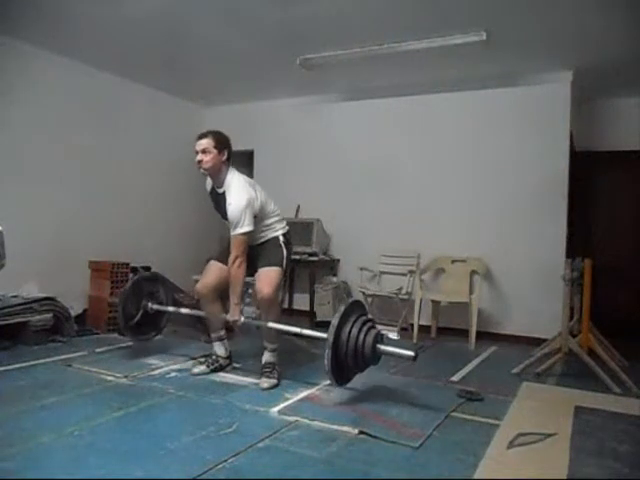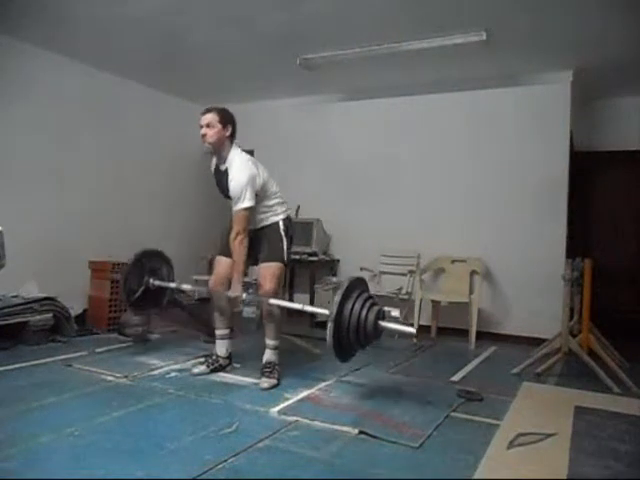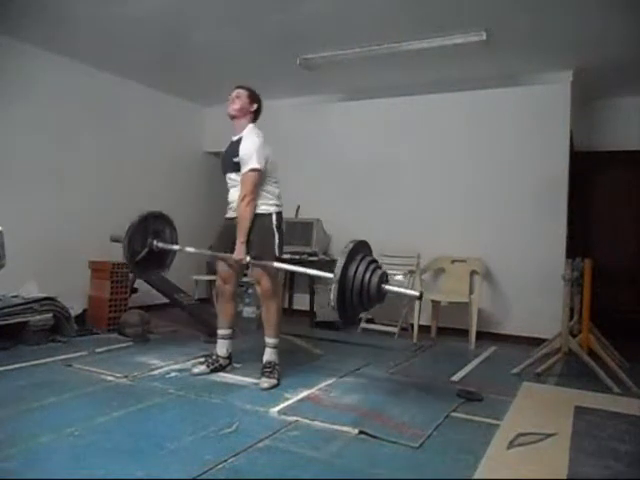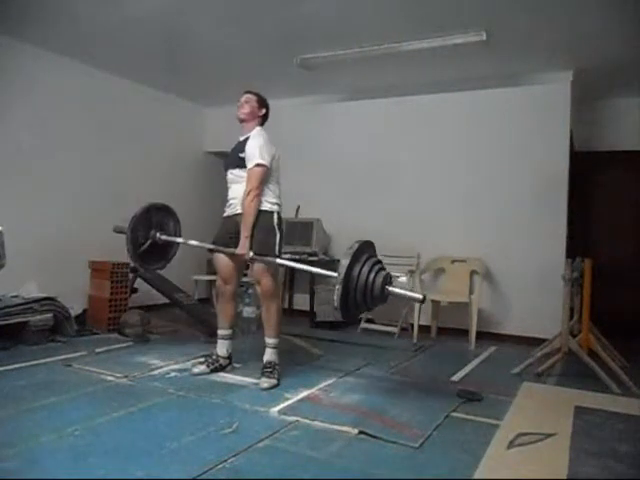
dt=0.3s
person 1, frame 1
left shoulder: (239, 194)
right shoulder: (211, 182)
left elbow: (237, 259)
left wrist: (235, 306)
left hip: (271, 239)
right hip: (243, 240)
left knee: (265, 293)
right knee: (204, 288)
left ankle: (270, 361)
right ankle: (221, 354)
person 1, frame 2
left shoulder: (241, 170)
right shoulder: (216, 163)
left elbow: (240, 232)
left wrist: (238, 281)
left hip: (271, 224)
right hip: (244, 225)
left knee: (268, 289)
right knee: (217, 285)
left ankle: (270, 361)
right ankle: (221, 354)
person 1, frame 3
left shoulder: (252, 141)
right shoulder: (232, 142)
left elbow: (247, 198)
left wrist: (241, 246)
right wrist: (235, 239)
left hip: (264, 217)
right hip: (235, 216)
left knee: (265, 286)
right knee: (224, 284)
left ankle: (270, 361)
right ankle: (222, 354)
person 1, frame 4
left shoulder: (259, 140)
right shoulder: (238, 145)
left elbow: (253, 193)
left wrist: (245, 239)
right wrist: (234, 231)
left hip: (262, 217)
right hip: (232, 217)
left knee: (265, 287)
right knee: (224, 285)
left ankle: (271, 361)
right ankle: (222, 355)
